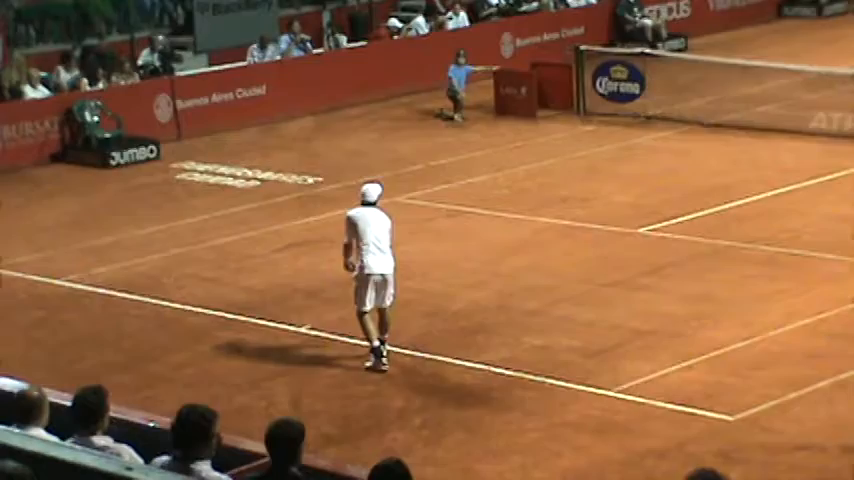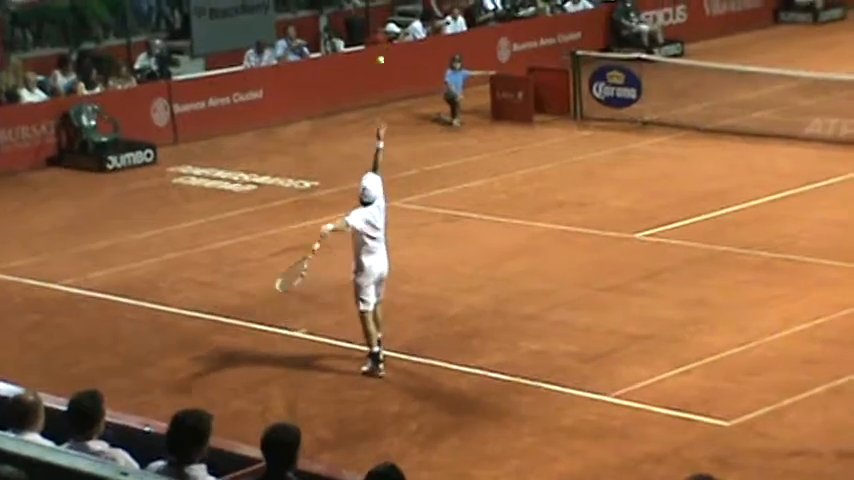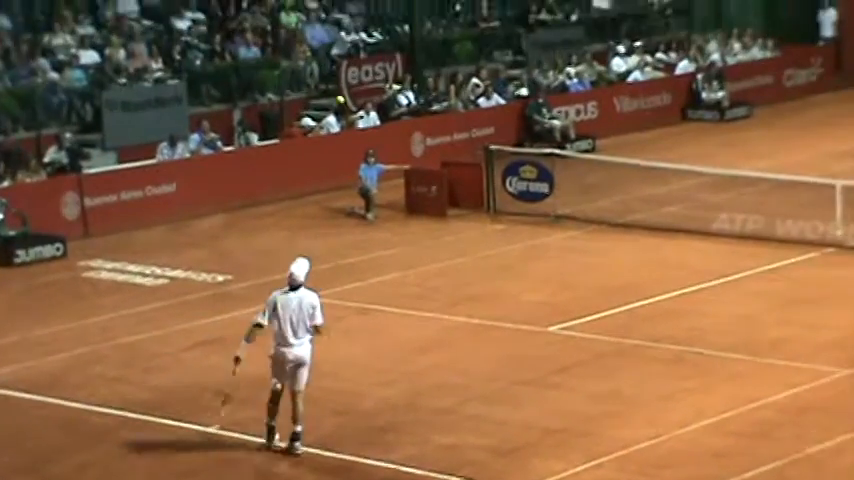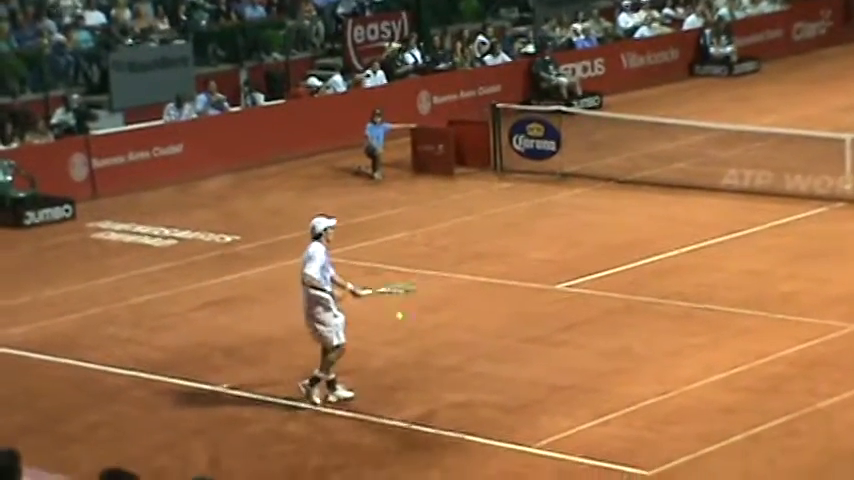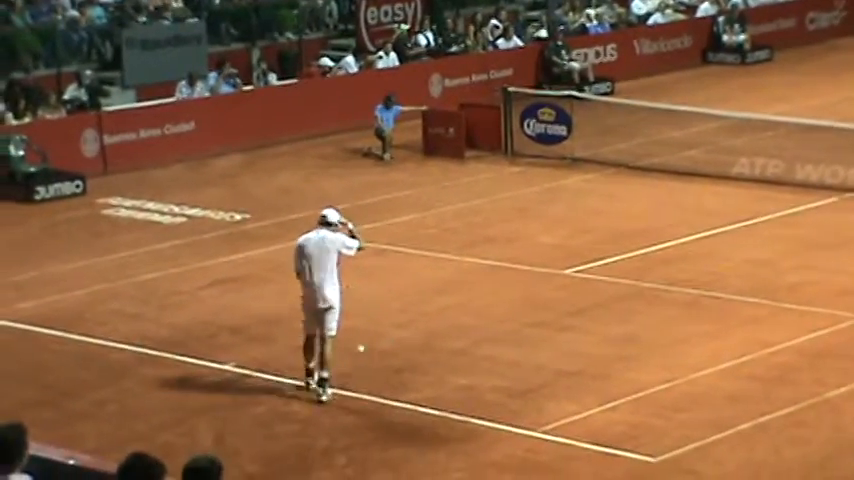
dt=0.7s
person 1, frame 1
left shoulder: (352, 215)
right shoulder: (384, 217)
left elbow: (349, 243)
left wrist: (347, 260)
left hip: (368, 269)
right hip: (387, 267)
left knee: (363, 313)
right knee: (383, 308)
left ankle: (378, 356)
right ankle: (382, 348)
person 1, frame 2
left shoulder: (359, 215)
right shoulder: (379, 204)
left elbow: (346, 223)
right elbow: (377, 170)
left wrist: (329, 227)
right wrist: (380, 143)
left hip: (366, 270)
right hip: (382, 265)
left knee: (366, 314)
right knee: (376, 306)
left ankle: (376, 362)
right ankle: (378, 347)
person 1, frame 3
left shoulder: (276, 298)
right shoulder: (311, 298)
left elbow: (258, 325)
right elbow: (318, 328)
left wrist: (241, 349)
right wrist: (317, 329)
left hip: (282, 352)
right hip: (302, 352)
left knee: (276, 392)
right knee: (297, 394)
left ankle: (270, 436)
right ankle: (295, 440)
person 1, frame 4
left shoulder: (319, 250)
right shoulder: (317, 252)
left elbow: (331, 275)
right elbow: (306, 279)
left wrist: (352, 288)
right wrist: (330, 291)
left hip: (320, 306)
right hip: (321, 307)
left knee: (328, 347)
right knee: (339, 347)
left ankle: (333, 388)
right ankle: (312, 383)
person 1, frame 5
left shoulder: (302, 241)
right shoulder: (336, 239)
left elbow: (298, 273)
right elbow: (360, 245)
right wrist: (349, 226)
left hip: (309, 297)
right hip: (329, 297)
left knee: (310, 336)
right knee: (326, 340)
left ankle: (310, 375)
right ankle: (322, 387)
